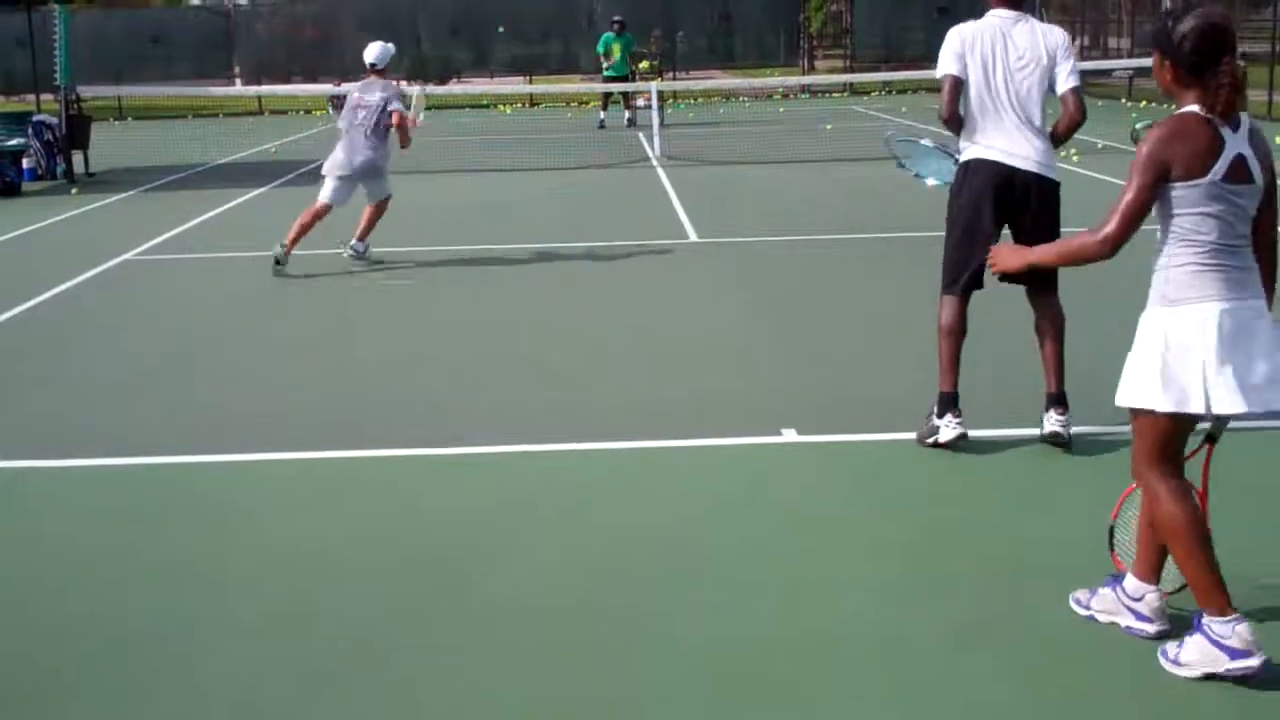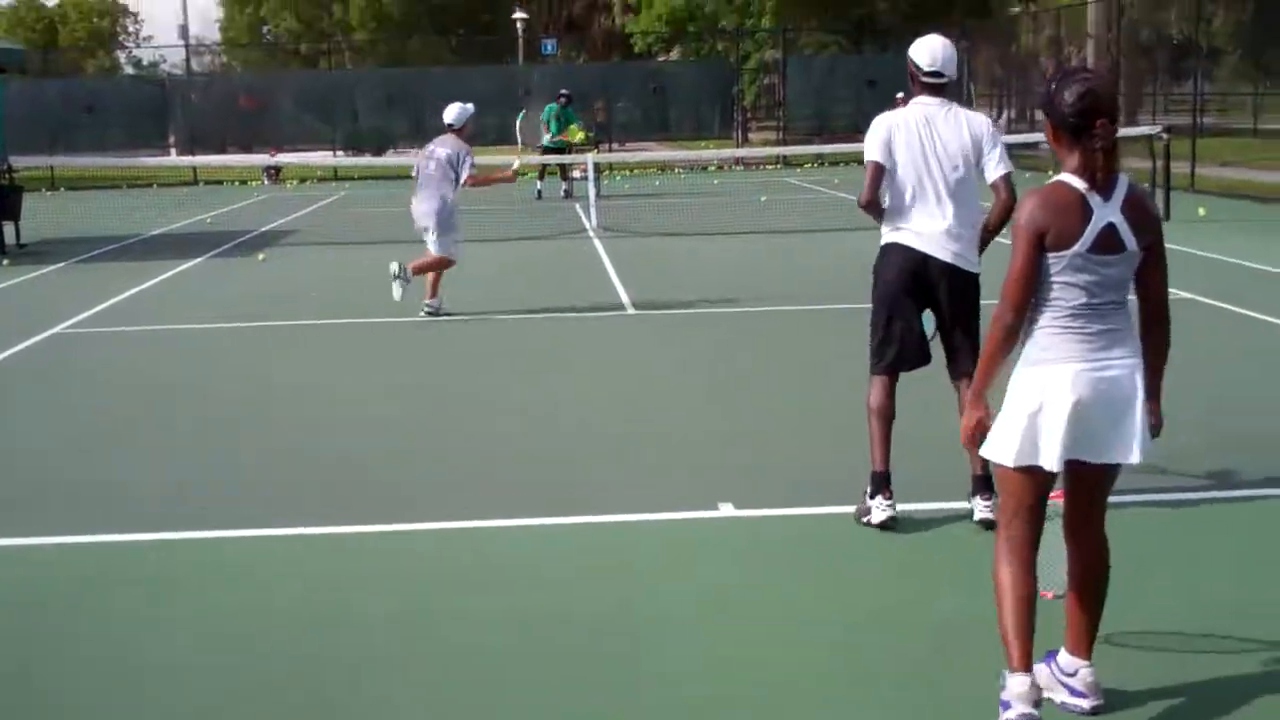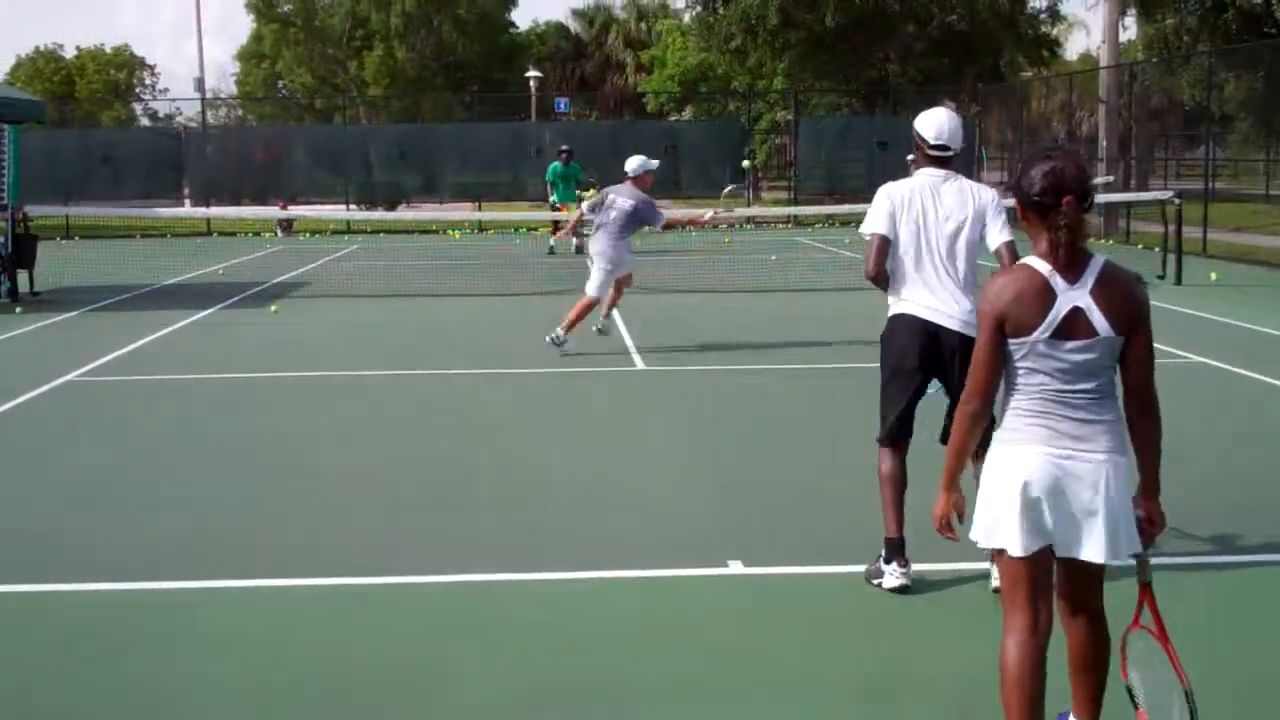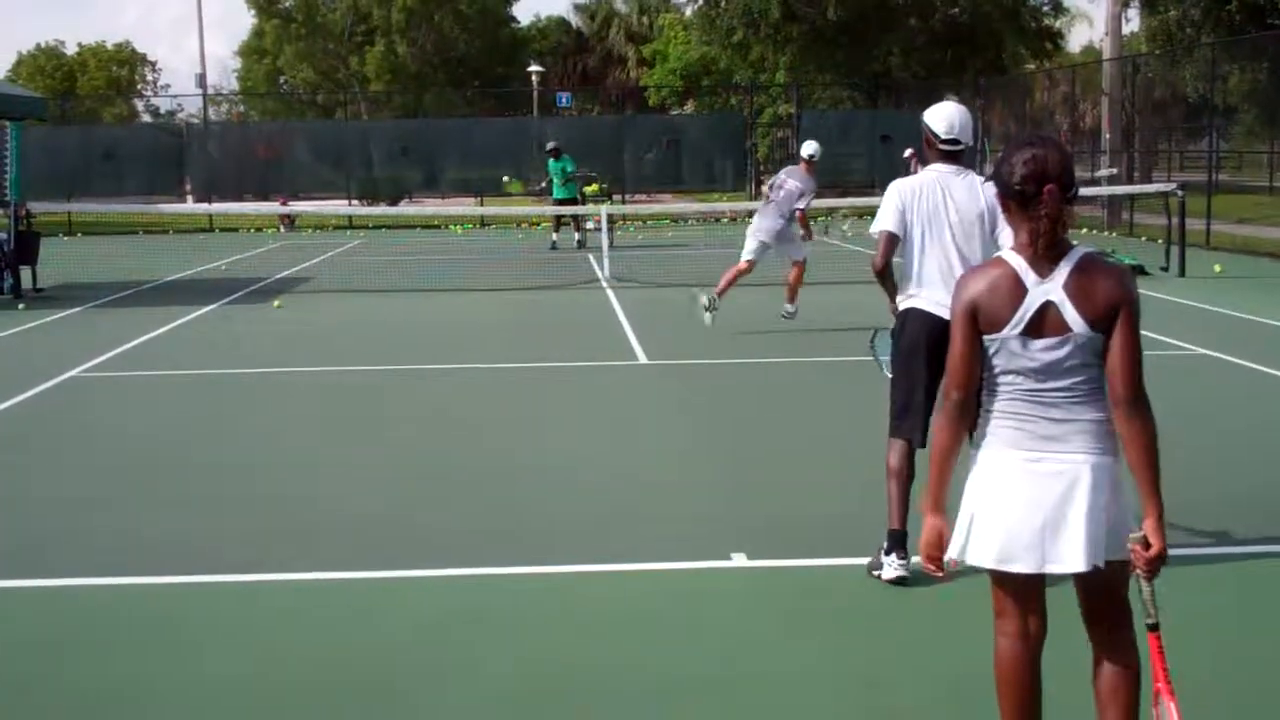
dt=0.4s
person 1, frame 1
left shoulder: (1168, 138)
left elbow: (1109, 238)
left wrist: (1025, 256)
left hip: (1185, 318)
left knee: (1154, 467)
right knee: (1163, 457)
right ankle: (1141, 594)
person 1, frame 2
left shoulder: (1041, 207)
right shoulder: (1140, 206)
left elbow: (1010, 318)
right elbow: (1156, 316)
left wrist: (977, 399)
right wrist: (1149, 392)
left hip: (1050, 381)
right hip: (1116, 381)
left knee: (1016, 533)
right knee: (1085, 524)
person 1, frame 3
left shoulder: (1004, 291)
right shoulder: (1126, 290)
left elbow: (976, 403)
right elbow: (1142, 402)
left wrist: (948, 485)
right wrist: (1150, 489)
left hip: (1025, 464)
right hip: (1099, 469)
left knee: (1025, 619)
right knee: (1083, 608)
person 1, frame 4
left shoulder: (978, 286)
right shoulder: (1110, 283)
left elbow: (956, 405)
right elbow: (1128, 402)
left wrist: (934, 507)
right wrist: (1153, 513)
left hip: (1007, 474)
right hip: (1087, 473)
left knee: (1018, 629)
right knee: (1111, 630)
person 2, frame 1
right shoulder: (1054, 37)
left elbow: (947, 110)
right elbow: (1074, 111)
left wrist: (971, 136)
right wrist: (1044, 145)
left hip: (982, 170)
right hip: (1037, 176)
left knee: (955, 288)
right knee: (1045, 290)
left ankle: (947, 411)
right ankle: (1056, 407)
person 2, frame 2
left shoulder: (889, 123)
right shoulder: (978, 126)
left elbow: (868, 198)
right elbow: (1006, 200)
right wrist: (979, 242)
left hip: (901, 254)
right hip: (957, 260)
left knee: (884, 372)
right knee: (968, 375)
left ankle: (880, 492)
right ankle: (983, 491)
person 2, frame 3
left shoulder: (893, 193)
right shoulder: (983, 196)
left elbow: (874, 270)
right elbow: (1010, 266)
left hip: (909, 324)
right hip: (966, 328)
left knee: (893, 442)
right knee: (981, 443)
left ankle: (894, 558)
person 2, frame 4
left shoulder: (903, 190)
right shoulder: (990, 192)
left elbow: (880, 264)
left wrist: (896, 297)
left hip: (920, 319)
left knee: (903, 436)
left ankle: (894, 549)
person 3, frame 1
left shoulder: (355, 91)
right shoulder: (393, 92)
right elbow: (398, 120)
right wrist: (405, 138)
left hip: (343, 157)
right hip: (371, 161)
left knee: (321, 208)
right knee: (381, 199)
left ankle: (285, 250)
right ankle: (359, 244)
person 3, frame 2
left shoulder: (433, 144)
right shoulder: (461, 149)
left elbow: (417, 174)
right elbow: (470, 180)
right wrist: (504, 176)
left hip: (420, 206)
right hip: (439, 210)
left knee: (438, 255)
right knee: (447, 259)
left ankle: (431, 303)
right ankle: (404, 271)
person 3, frame 3
left shoulder: (610, 191)
right shoulder: (643, 201)
left elbow: (584, 210)
right elbow: (664, 223)
left wrist: (568, 229)
right wrist: (700, 220)
left hip: (598, 246)
right hip: (610, 253)
left knee: (624, 278)
right knee: (592, 298)
left ankle: (604, 319)
right ankle: (559, 335)
person 3, frame 4
left shoulder: (786, 170)
right shoulder: (810, 185)
left elbow: (767, 191)
right elbow: (800, 215)
right wrist: (808, 232)
left hip: (759, 223)
right hip: (779, 228)
left knee: (744, 266)
right knee: (800, 261)
left ankle: (714, 298)
right ankle: (789, 306)
